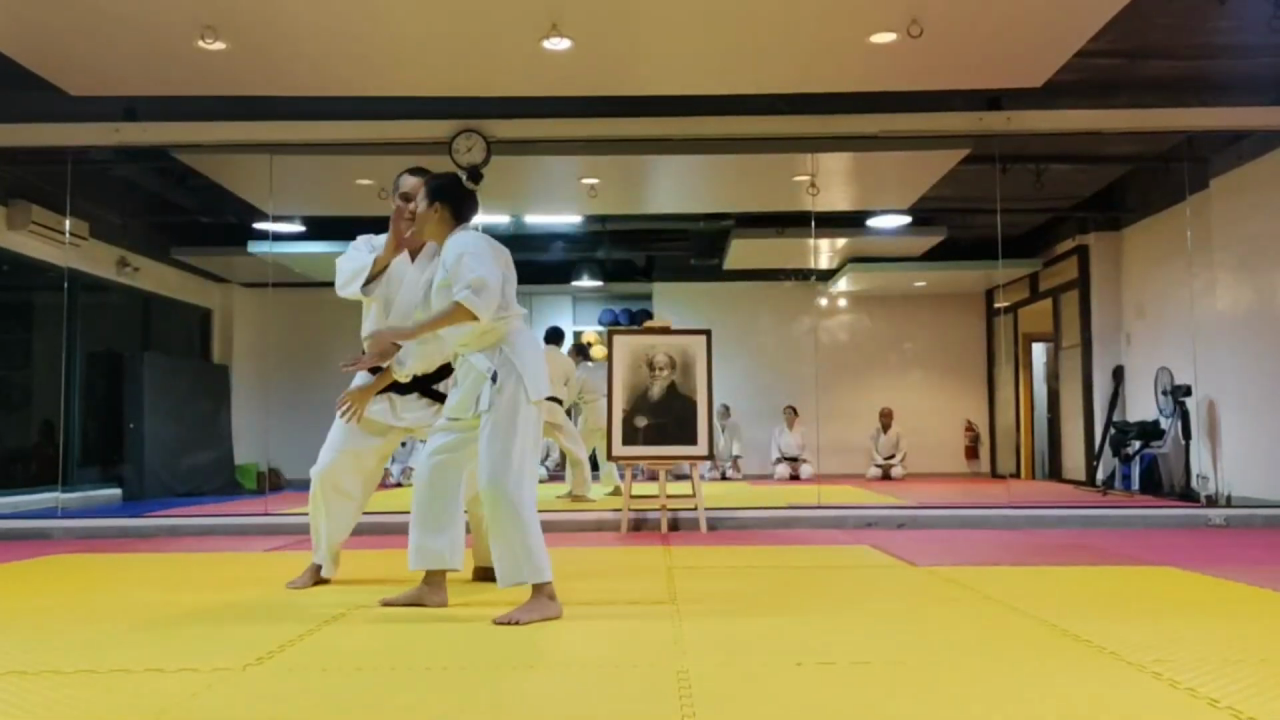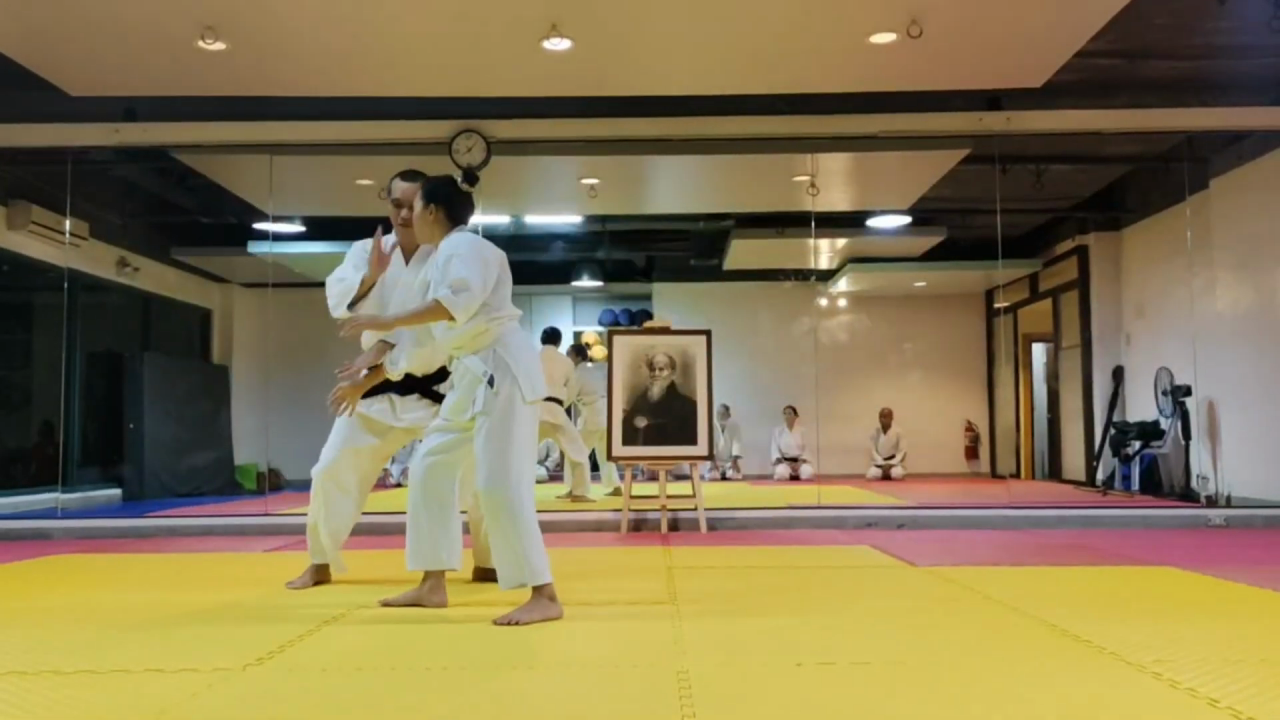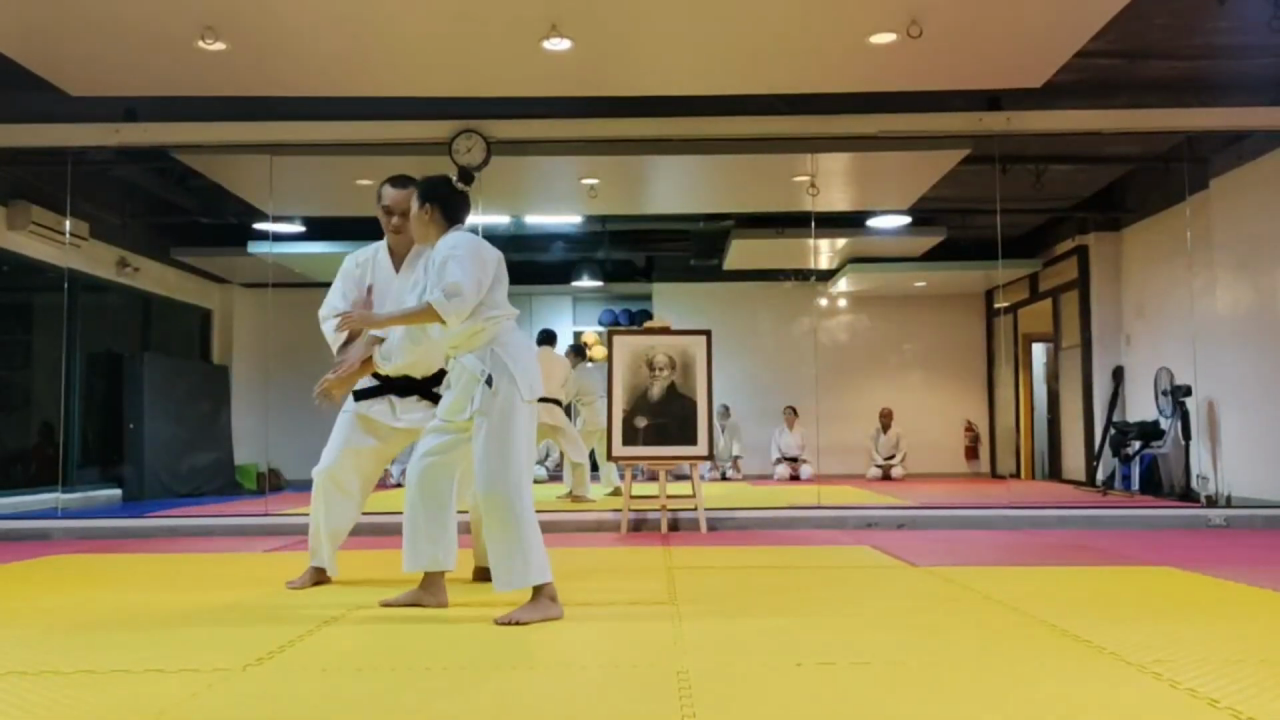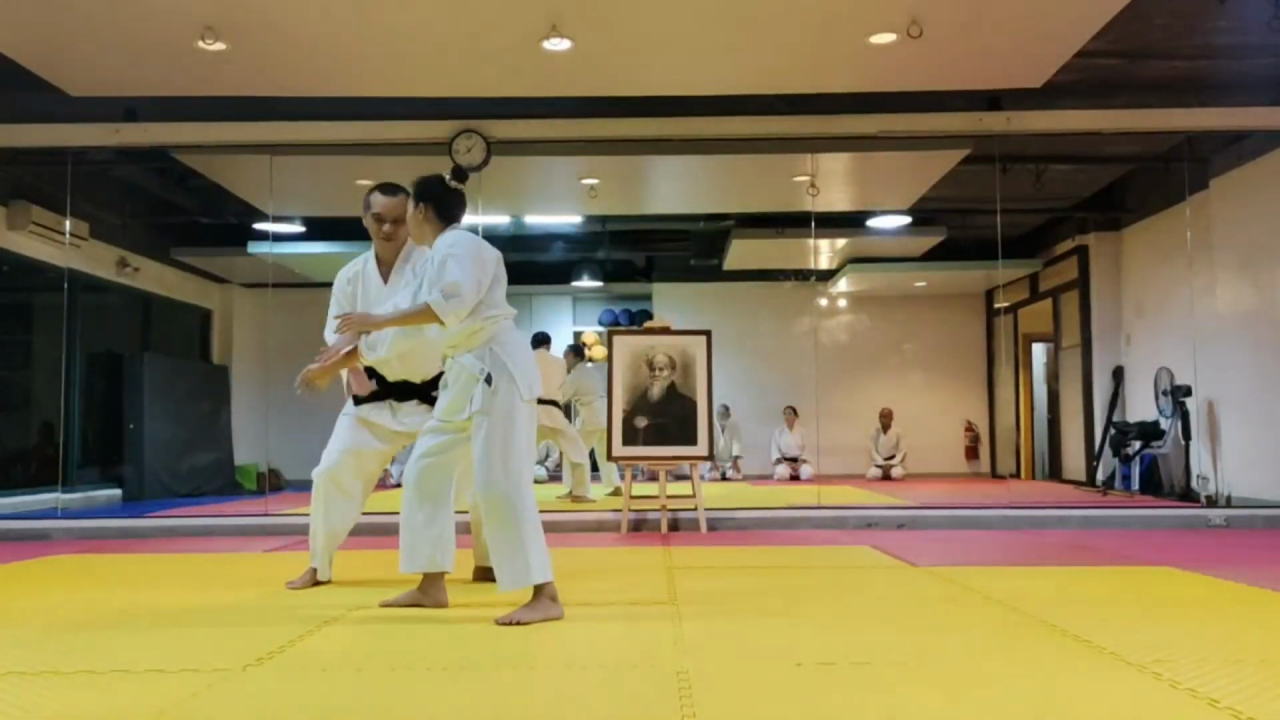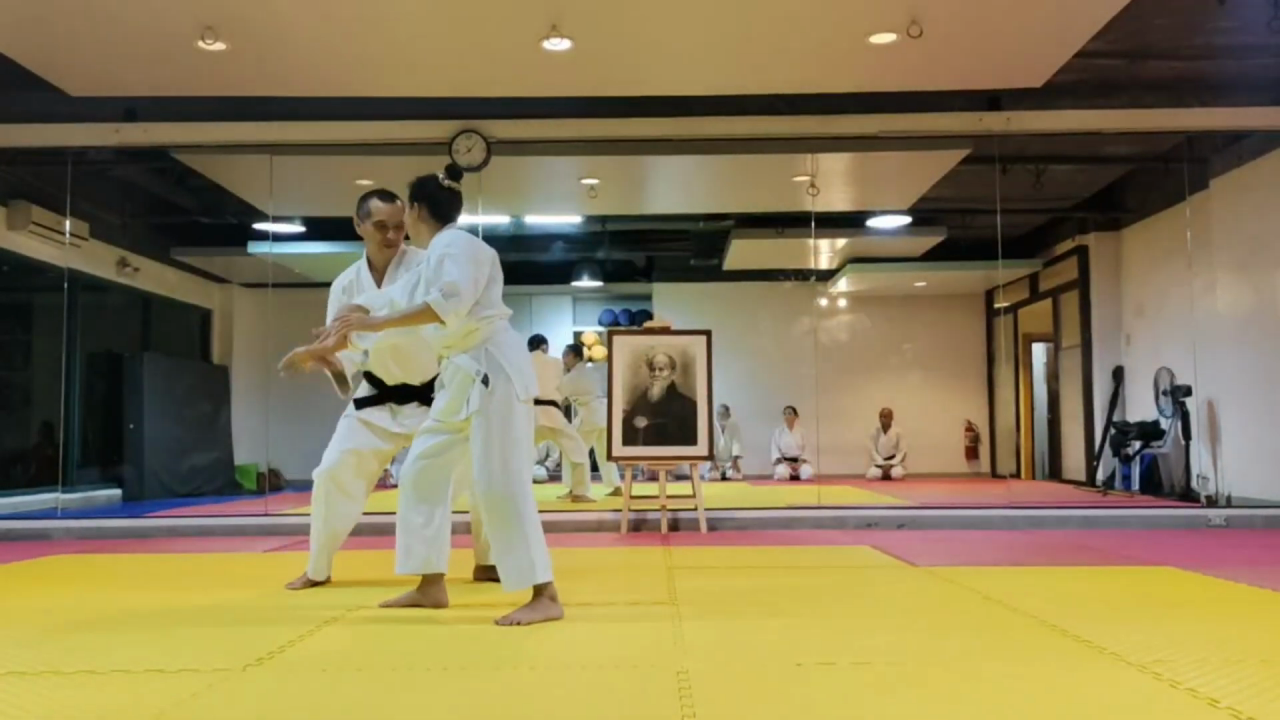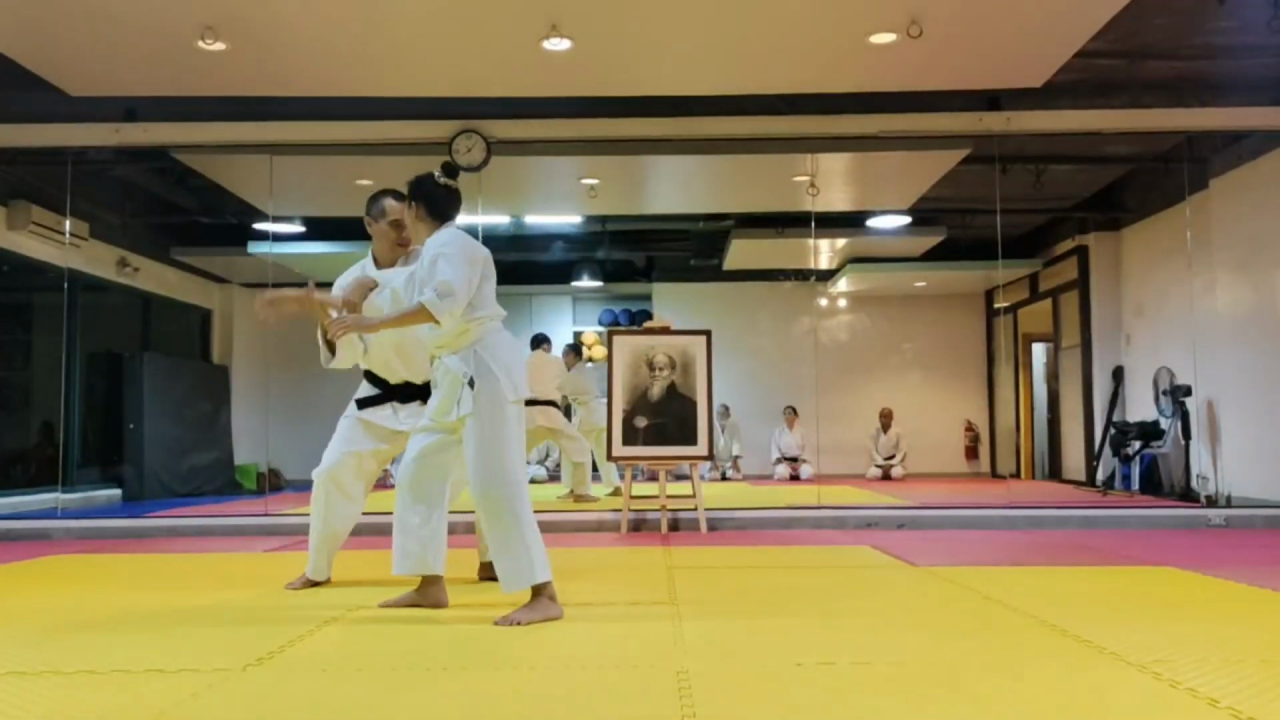
dt=0.1s
person 1, frame 1
left shoulder: (471, 246)
right shoulder: (450, 257)
left elbow: (480, 300)
right elbow: (430, 336)
left wrist: (410, 330)
left hip: (507, 367)
right hip: (477, 374)
left knee: (502, 479)
right knee: (438, 466)
left ankle: (545, 595)
right ankle: (433, 584)
person 1, frame 2
left shoulder: (464, 247)
right shoulder: (445, 259)
left elbow: (459, 302)
left wrist: (387, 321)
left hip: (503, 369)
right hip: (474, 376)
left knee: (500, 482)
right knee: (431, 467)
left ankle: (544, 596)
right ankle: (432, 584)
person 1, frame 3
left shoulder: (461, 247)
right shoulder: (441, 260)
left elbow: (453, 306)
right elbow: (412, 334)
left wrist: (383, 319)
right wrist: (353, 370)
left hip: (499, 369)
right hip: (470, 376)
left knee: (500, 482)
right knee: (428, 469)
left ankle: (545, 597)
right ankle: (432, 585)
person 1, frame 4
left shoulder: (460, 246)
right shoulder: (439, 259)
left elbow: (452, 305)
right elbow: (402, 330)
left wrist: (379, 320)
right wrist: (337, 361)
left hip: (497, 368)
right hip: (468, 376)
left knee: (501, 482)
right knee: (426, 470)
left ankle: (545, 596)
right ankle: (431, 586)
person 1, frame 5
left shoulder: (457, 246)
right shoulder: (436, 256)
left elbow: (452, 304)
right elbow: (389, 305)
left wrist: (375, 324)
right wrist: (327, 344)
left hip: (491, 369)
right hip: (463, 375)
left knee: (499, 482)
right knee: (422, 470)
left ankle: (545, 596)
right ankle: (430, 585)
person 1, frame 6
left shoulder: (450, 245)
right shoulder: (433, 255)
left elbow: (445, 304)
right elbow: (391, 295)
left wrist: (371, 322)
right wrist: (321, 302)
left hip: (484, 368)
right hip: (458, 376)
left knee: (494, 482)
right knee: (419, 471)
left ankle: (544, 596)
right ankle: (430, 585)
person 2, frame 1
right shoulder: (367, 246)
right elbow: (352, 283)
right wrist: (388, 252)
left hip: (435, 389)
right hip: (378, 388)
right knee: (333, 472)
right ankle: (321, 564)
person 2, frame 2
right shoulder: (364, 253)
right elbow: (339, 300)
left wrist: (380, 355)
right wrist: (371, 275)
left hip: (435, 390)
right hip: (378, 390)
right knee: (333, 471)
left ankle: (490, 563)
right ankle: (322, 563)
person 2, frame 3
right shoulder: (359, 264)
right elbow: (331, 317)
right wrist: (354, 334)
left hip: (436, 392)
right hip: (378, 392)
right knee: (334, 472)
right ankle: (321, 563)
person 2, frame 4
right shoulder: (351, 276)
right elbow: (337, 337)
right wrist: (352, 371)
left hip: (433, 395)
right hip: (376, 397)
right knee: (334, 473)
right ankle: (319, 566)
person 2, frame 5
left shoulder: (423, 262)
right shoulder: (344, 285)
right elbow: (346, 360)
right wrist: (334, 368)
left hip: (437, 396)
right hip: (377, 399)
right knee: (334, 474)
left ankle: (491, 561)
right ankle: (319, 569)
person 2, frame 6
right shoulder: (349, 282)
right elbow: (344, 354)
right wrist: (326, 326)
right hip: (380, 399)
right knee: (334, 474)
right ankle: (317, 569)
